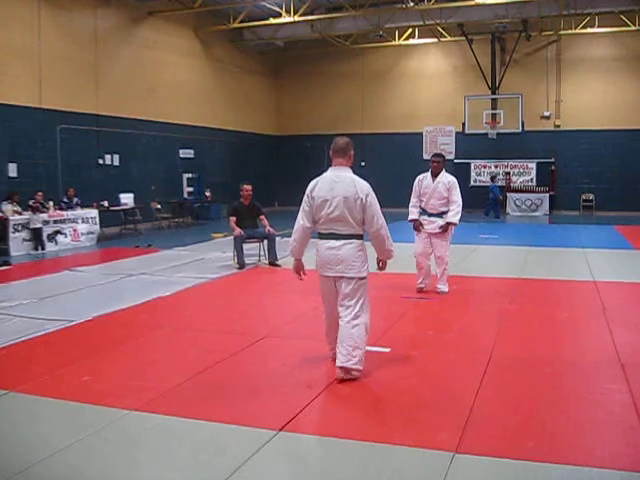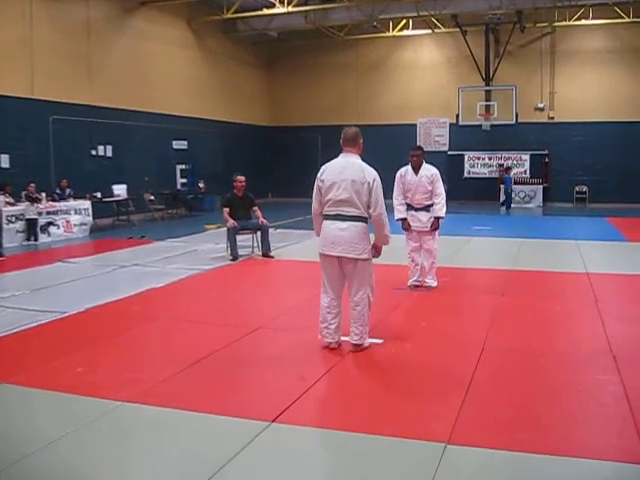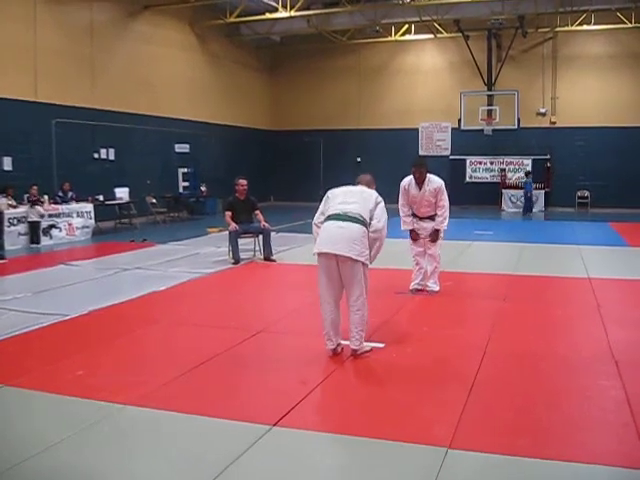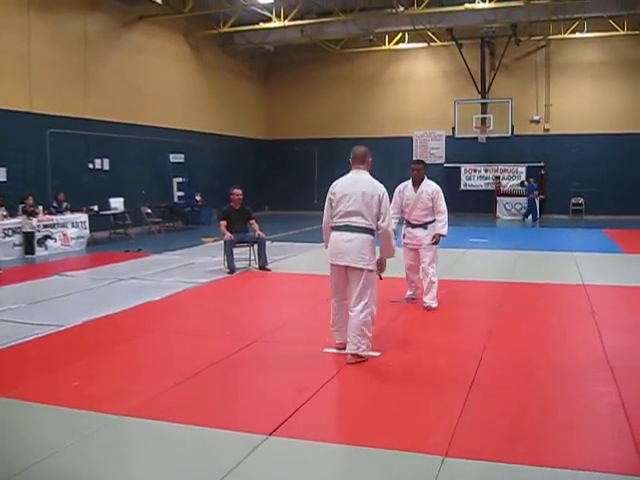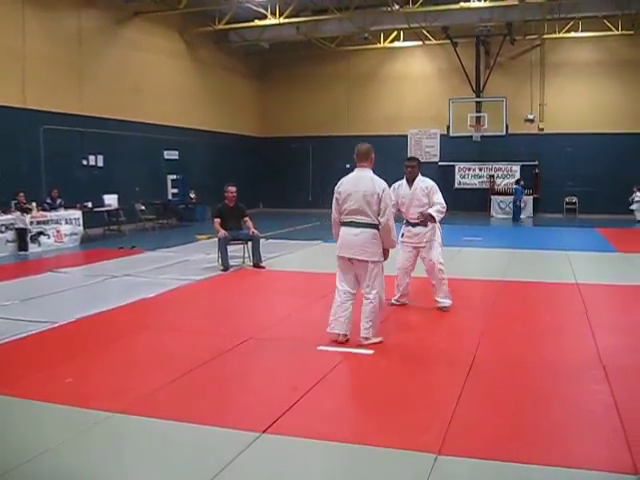
dt=0.7s
person 1, frame 1
left shoulder: (315, 185)
right shoulder: (361, 186)
left elbow: (303, 224)
right elbow: (376, 225)
left wrist: (297, 256)
right wrist: (384, 253)
left hip: (325, 252)
right hip: (352, 252)
left knee: (331, 308)
right knee: (353, 311)
left ankle: (337, 350)
right ankle: (347, 364)
person 1, frame 2
left shoulder: (325, 170)
right shoulder: (369, 173)
left elbow: (316, 208)
right elbow: (377, 212)
left wrist: (322, 233)
right wrist: (380, 240)
left hip: (330, 234)
right hip: (356, 235)
left knee: (330, 291)
right knee: (360, 291)
left ankle: (330, 338)
right ankle: (358, 340)
person 1, frame 3
left shoulder: (334, 191)
right shoulder: (375, 197)
left elbow: (317, 221)
right elbow: (379, 229)
left wrist: (323, 246)
right wrist: (369, 257)
left hip: (328, 235)
right hip: (355, 237)
left knee: (328, 297)
right knee: (357, 297)
left ankle: (333, 345)
right ankle: (357, 345)
person 1, frame 4
left shoulder: (336, 185)
right shoulder: (377, 188)
left elbow: (326, 221)
right elbow: (385, 226)
right wrist: (384, 255)
left hip: (338, 243)
right hip: (362, 245)
left knee: (339, 297)
right knee: (361, 301)
left ankle: (340, 339)
right ankle: (356, 350)
person 1, frame 5
left shoulder: (342, 183)
right shoulder: (379, 185)
left elbow: (335, 217)
right elbow: (386, 219)
right wrist: (387, 245)
left hip: (346, 238)
right hip: (369, 240)
left knee: (344, 289)
right knee: (372, 291)
left ankle: (339, 331)
right ankle: (368, 335)
person 2, frame 1
left shoulder: (451, 180)
right shoulder: (421, 179)
left elbow: (456, 203)
right elbow: (414, 200)
left wrist: (449, 222)
right wrist: (415, 219)
left hip: (442, 222)
right hip: (423, 221)
left knee: (442, 256)
right knee: (421, 253)
left ankle: (442, 286)
right ankle: (422, 282)
person 2, frame 2
left shoulder: (432, 172)
right shoulder: (402, 173)
left elbow: (439, 196)
right elbow: (398, 197)
left wrist: (437, 218)
right wrist: (402, 218)
left hip: (428, 215)
right hip: (411, 215)
left knee: (429, 250)
right knee: (413, 250)
left ankle: (430, 281)
right ankle: (415, 280)
person 2, frame 3
left shoulder: (437, 183)
right shoulder: (405, 184)
left elbow: (443, 208)
right elbow: (404, 208)
left wrist: (437, 229)
right wrist: (410, 229)
left hip: (433, 222)
right hip: (416, 222)
left knee: (433, 255)
right knee: (417, 255)
left ankle: (432, 285)
right ankle: (417, 284)
person 2, frame 4
left shoulder: (433, 188)
right shoulder: (402, 188)
left elbow: (441, 212)
right elbow: (395, 210)
left wrist: (439, 232)
right wrist: (391, 228)
left hip: (428, 232)
right hip: (409, 231)
left knee: (428, 267)
right knee: (410, 266)
left ankle: (430, 300)
right ankle: (412, 293)
person 2, frame 5
left shoulder: (428, 184)
right shoulder: (397, 187)
left elbow: (440, 206)
right elbow: (390, 206)
left wrist: (429, 215)
left hip: (428, 230)
right hip: (408, 230)
left knee: (435, 265)
right knee: (403, 267)
left ankle: (443, 300)
right ankle: (400, 298)
